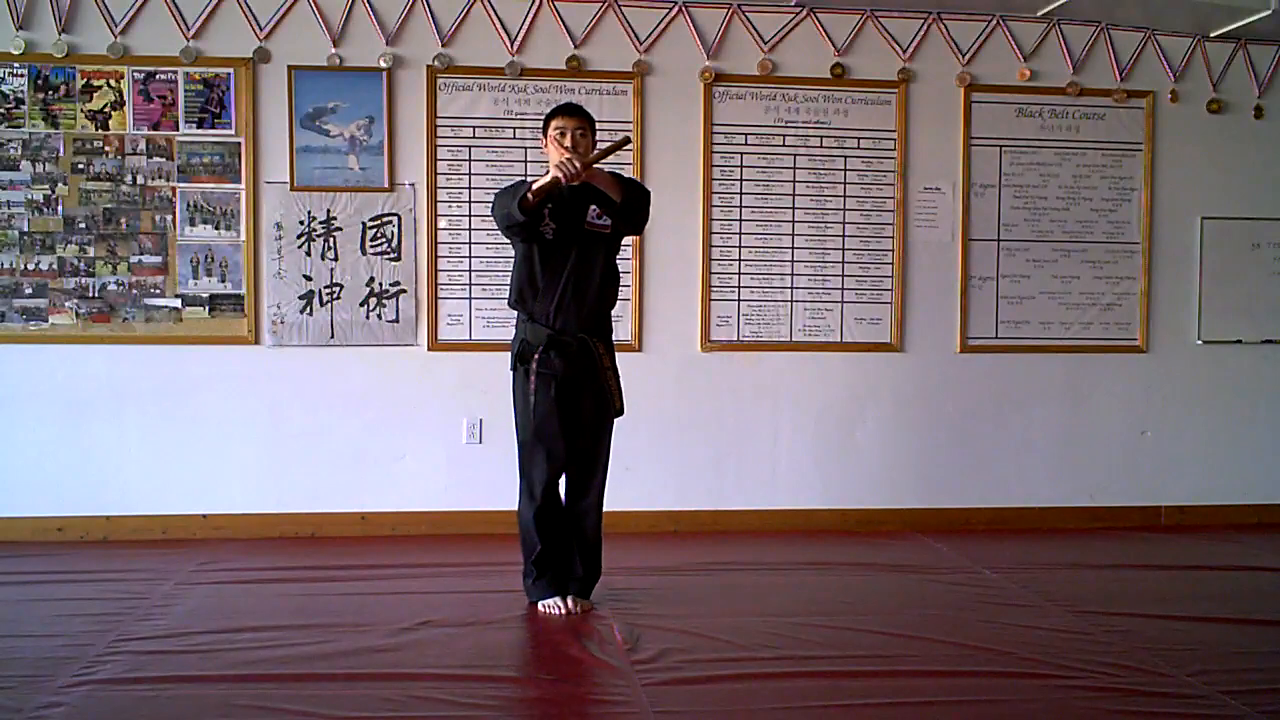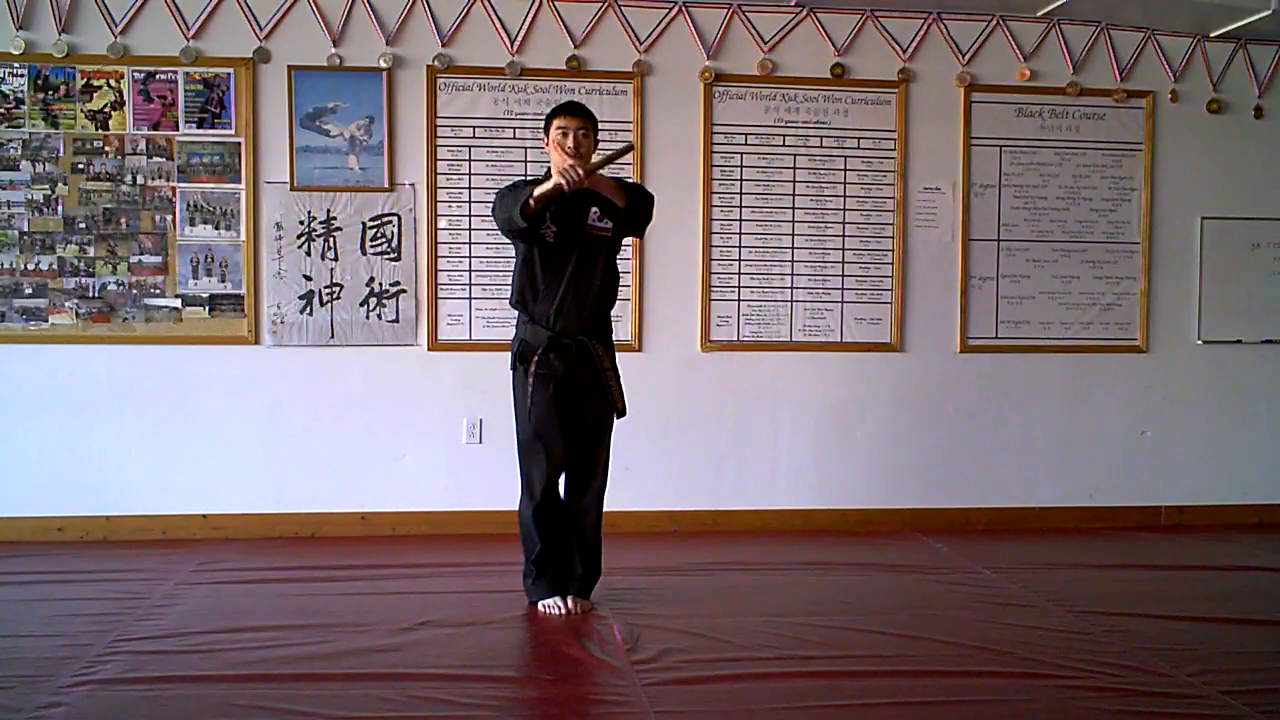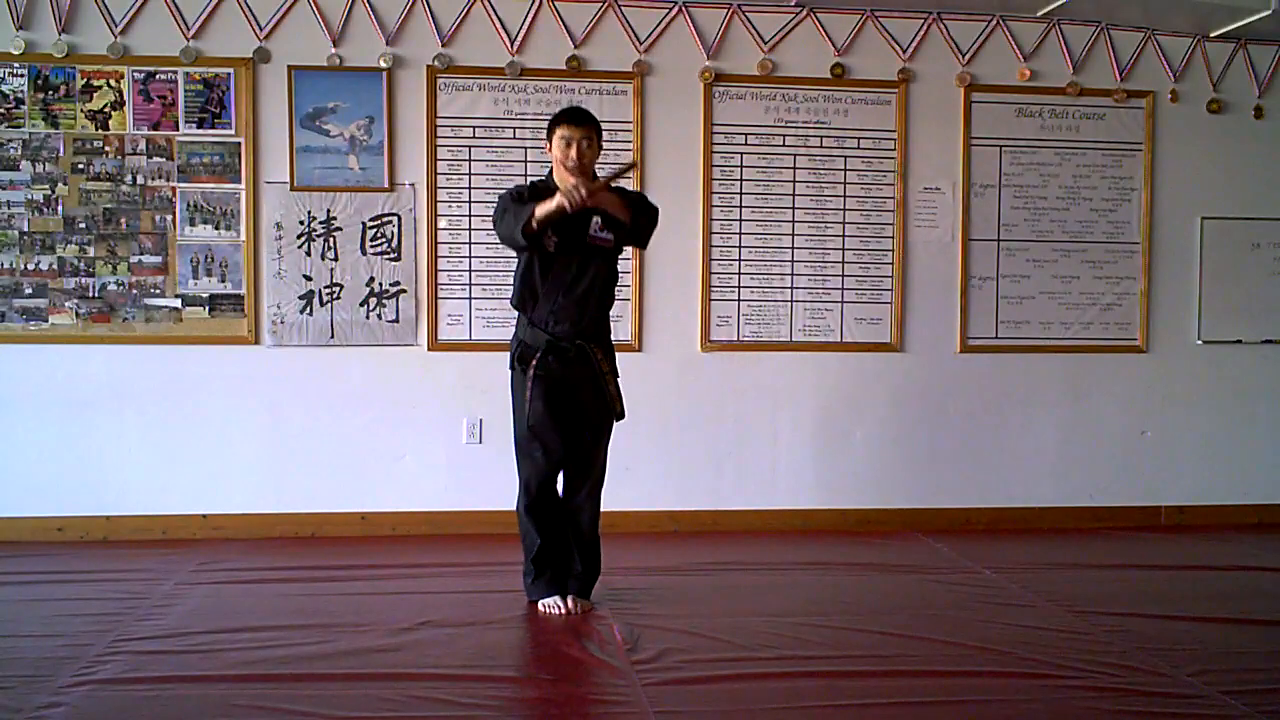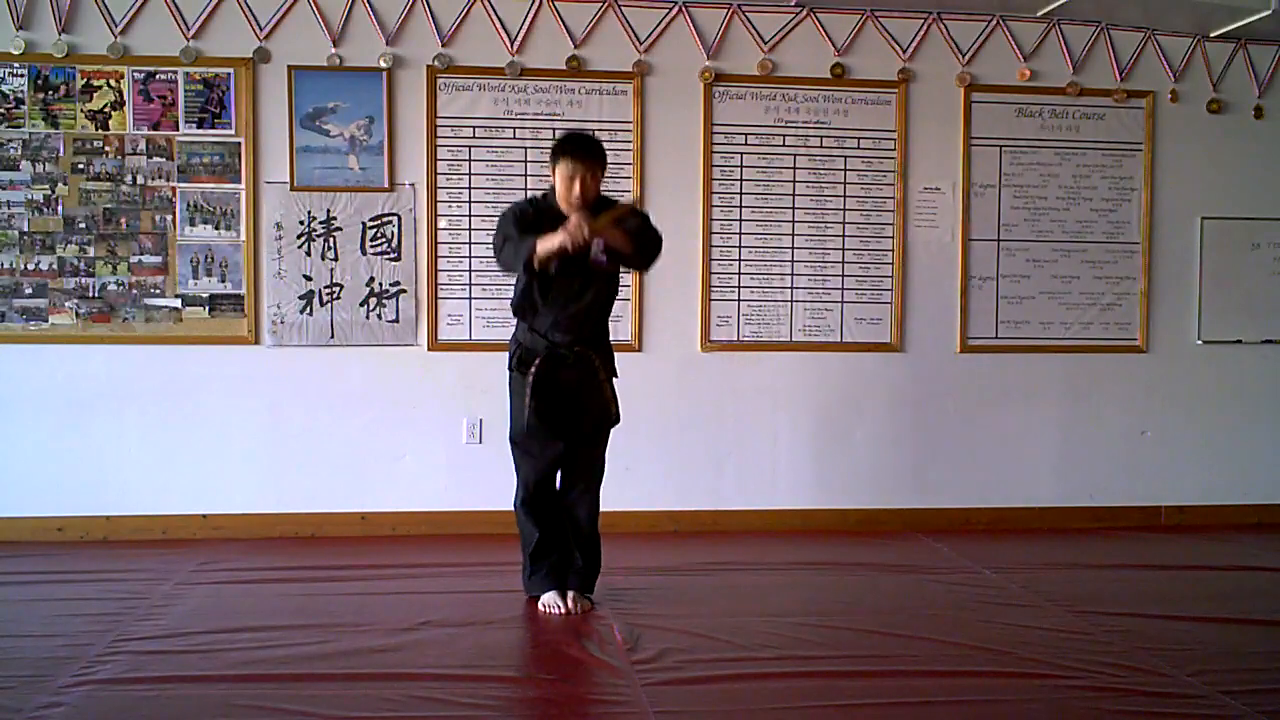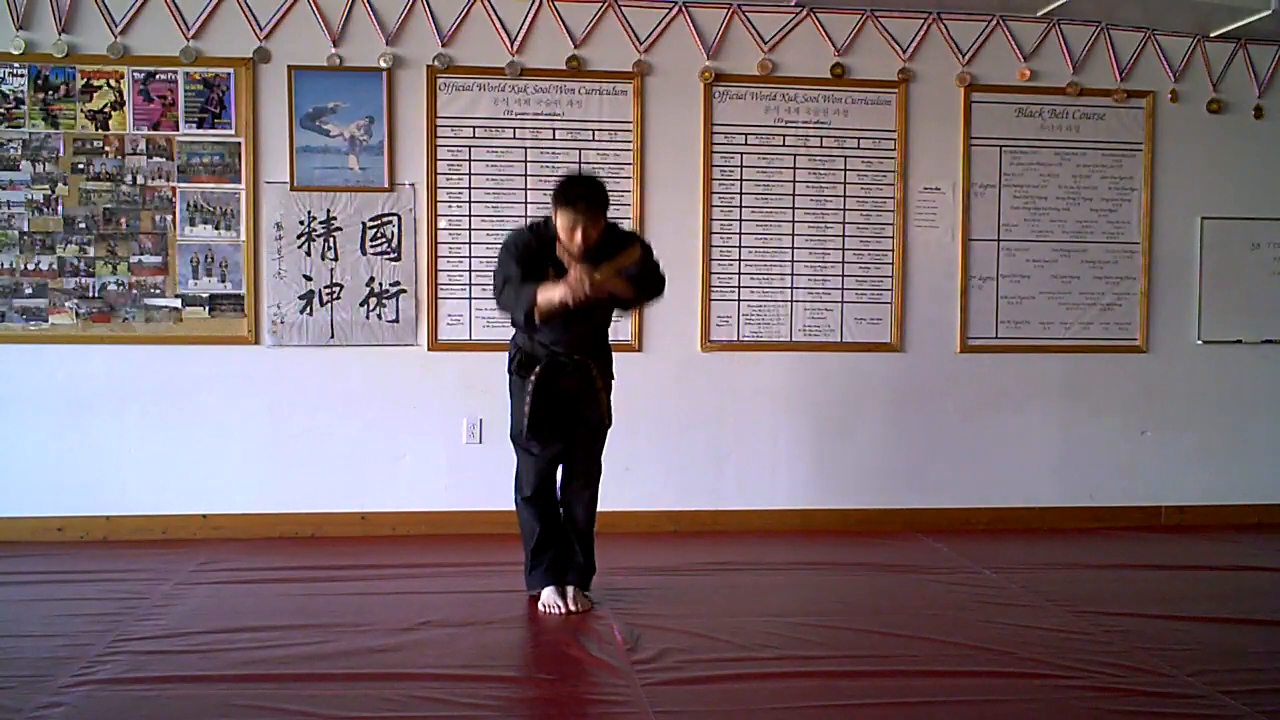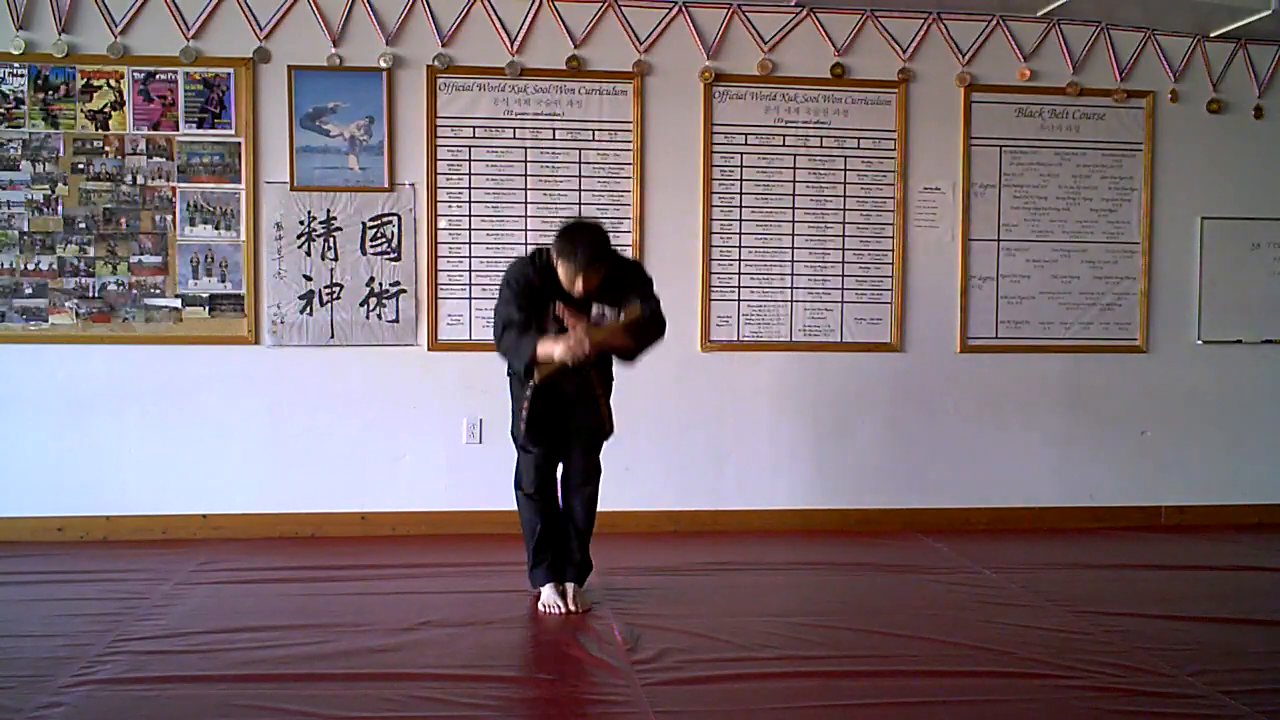
dt=0.1s
person 1, frame 1
left shoulder: (607, 194)
right shoulder: (527, 194)
left elbow: (639, 208)
right elbow: (507, 212)
left wrist: (593, 176)
right wrist: (547, 181)
left hip: (593, 354)
right hip: (539, 352)
left knee: (588, 475)
right knee: (541, 473)
left ankle: (579, 584)
right ankle: (545, 585)
person 1, frame 2
left shoulder: (609, 197)
right shoulder: (526, 194)
left elbow: (641, 211)
right elbow: (508, 214)
left wrist: (595, 182)
right wrist: (550, 186)
left hip: (593, 355)
right hip: (539, 353)
left knee: (589, 475)
right knee: (541, 472)
left ankle: (579, 583)
right ankle: (545, 584)
person 1, frame 3
left shoulder: (612, 198)
right shoulder: (524, 198)
left elbow: (644, 222)
right elbow: (508, 225)
left wrist: (599, 196)
right wrist: (555, 202)
left hip: (592, 358)
right hip: (536, 353)
left knee: (586, 476)
right knee: (538, 474)
left ankle: (577, 584)
right ankle: (546, 585)
person 1, frame 4
left shoulder: (615, 217)
right shoulder: (525, 215)
left elbow: (648, 248)
right elbow: (509, 252)
left wrist: (604, 232)
right wrist: (557, 239)
left hip: (590, 361)
right hip: (536, 358)
left knee: (584, 475)
right knee: (536, 471)
left ankle: (578, 582)
right ankle: (546, 582)
person 1, frame 5
left shoulder: (623, 244)
right shoulder: (525, 241)
left elbow: (651, 283)
right elbow: (508, 293)
left wrist: (600, 283)
right wrist: (554, 291)
left hip: (589, 371)
right hip: (536, 368)
left knee: (582, 476)
right knee: (536, 477)
left ankle: (575, 579)
right ankle: (546, 580)
person 1, frame 6
left shoulder: (626, 274)
right shoulder: (526, 273)
left elbow: (651, 325)
right elbow: (508, 336)
left wrist: (599, 336)
right wrist: (552, 346)
left hip: (590, 378)
right hip: (538, 378)
left knee: (582, 476)
right knee: (535, 472)
left ankle: (572, 577)
right ankle: (547, 578)
